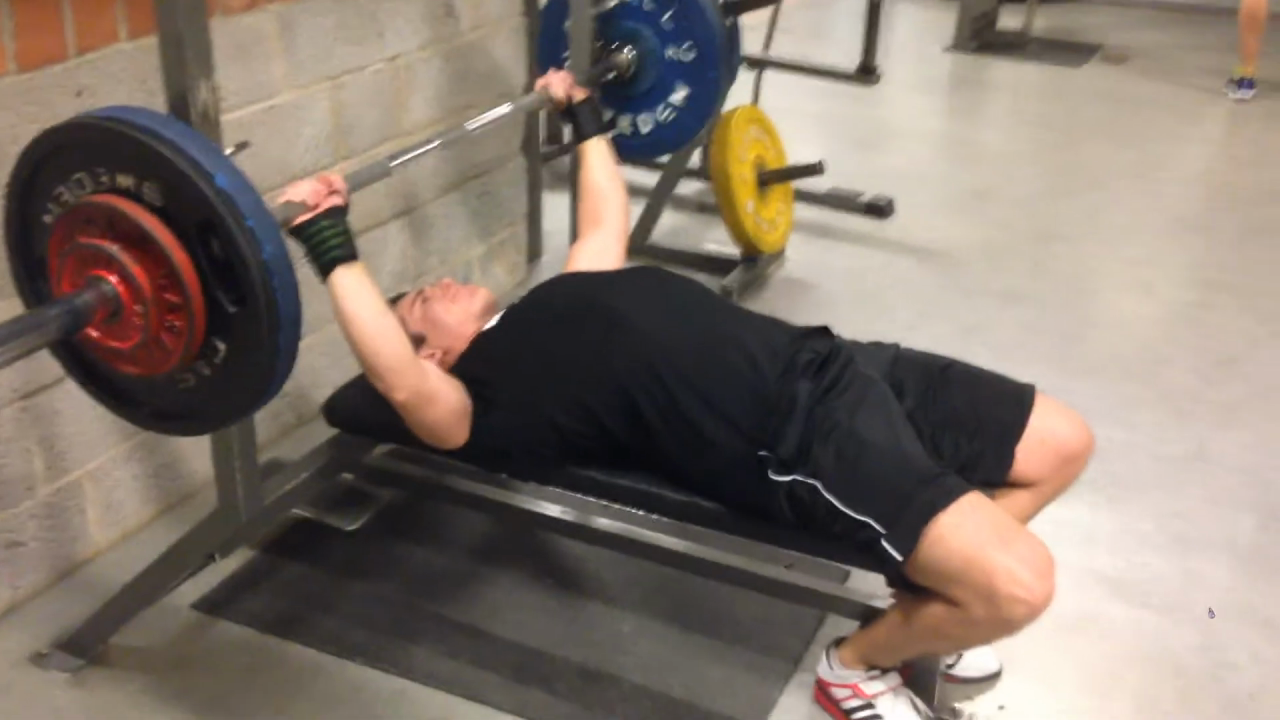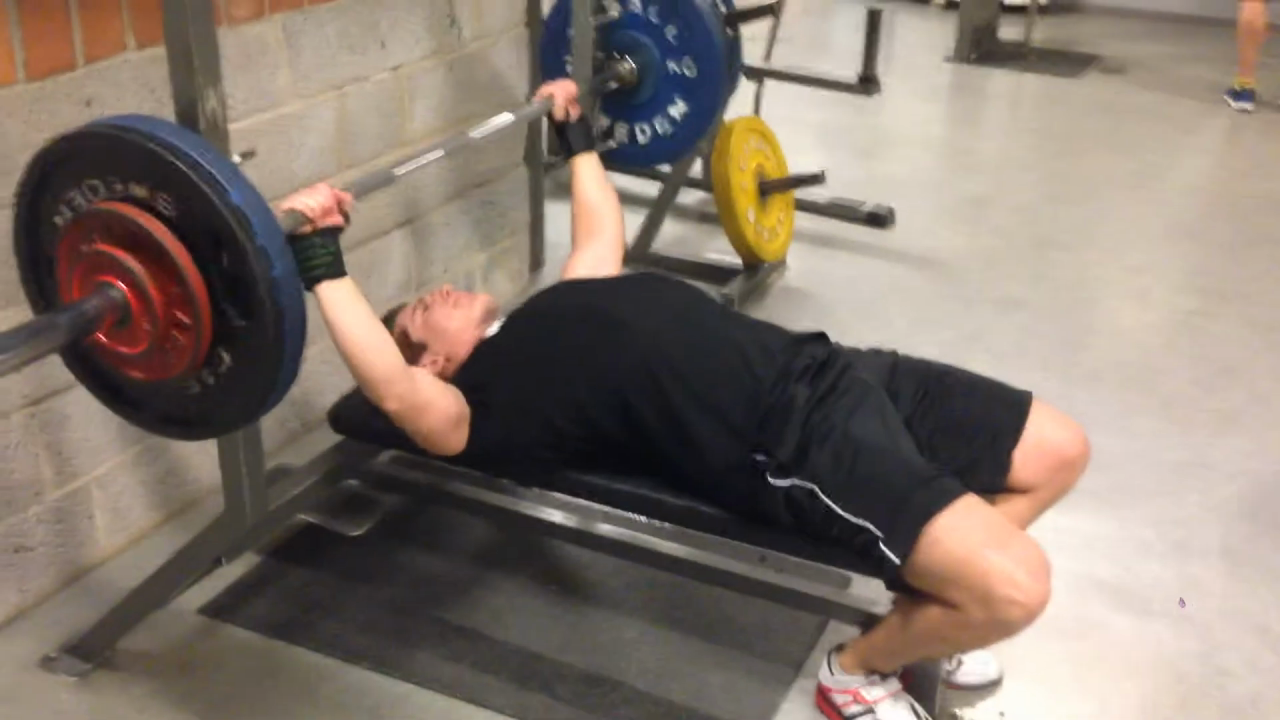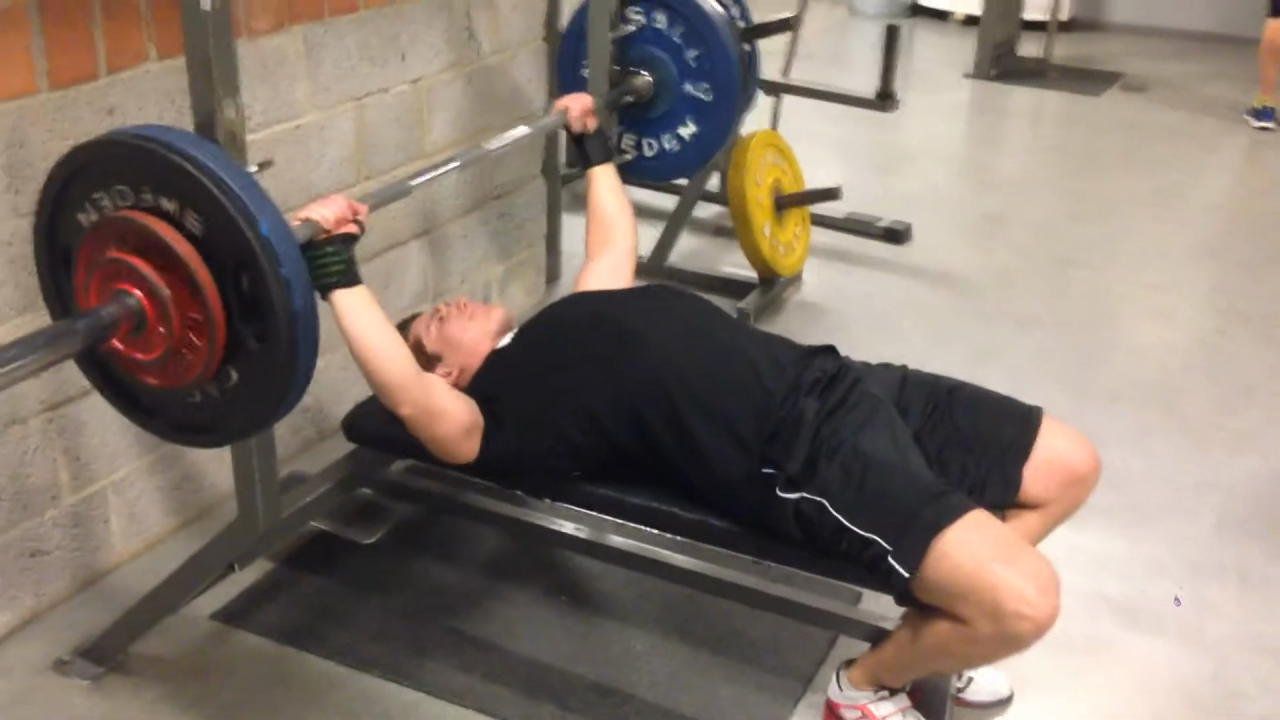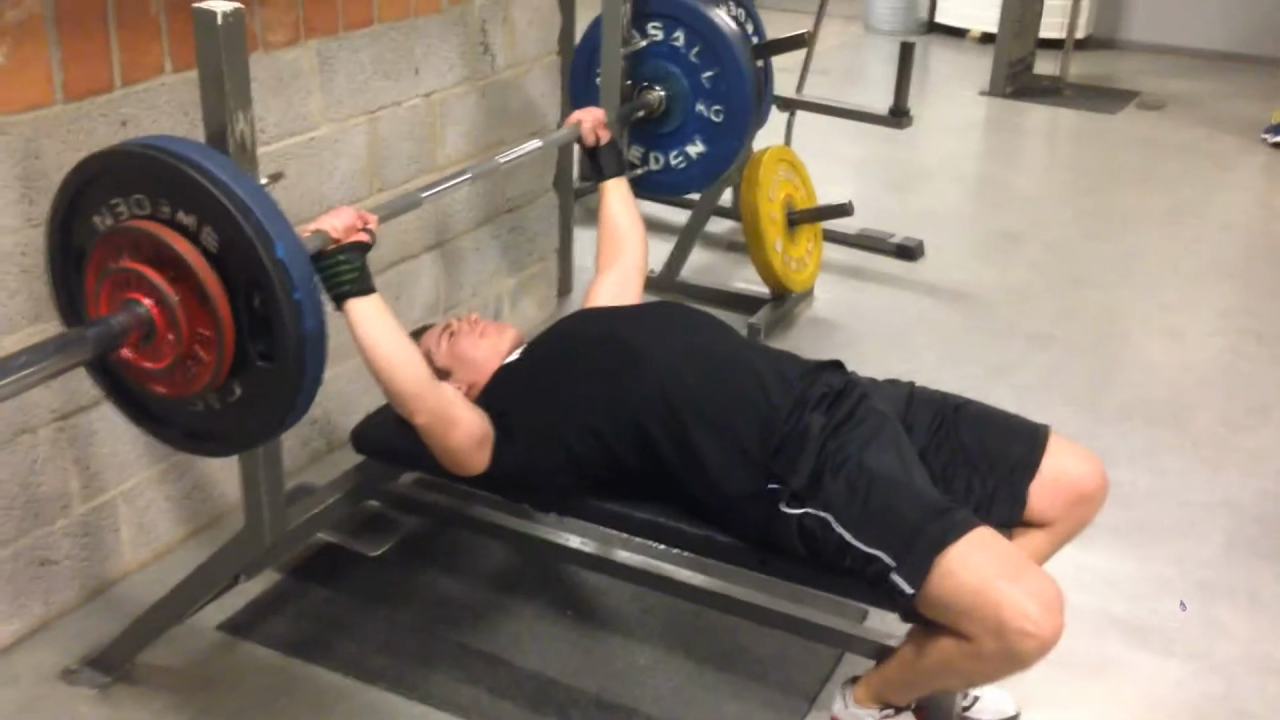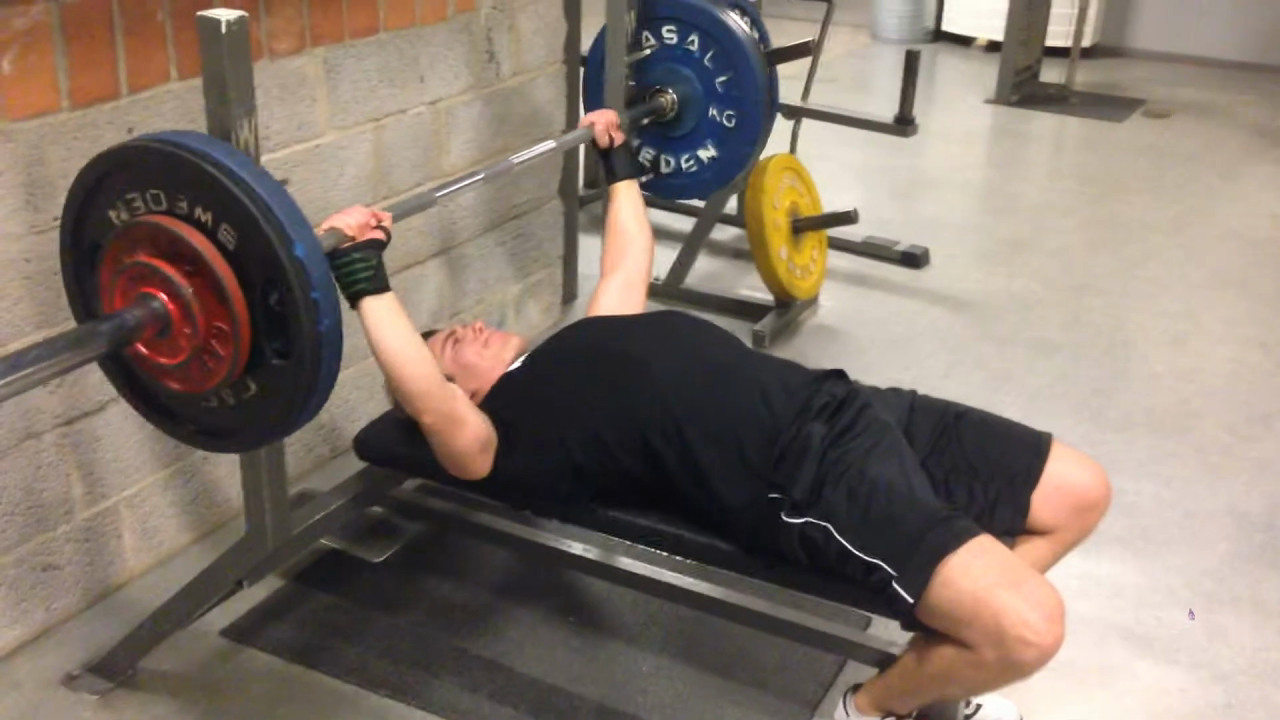
dt=0.2s
person 1, frame 1
left shoulder: (549, 308)
right shoulder: (487, 398)
left elbow: (607, 224)
right elbow: (403, 387)
left wrist: (583, 118)
right wrist: (330, 247)
left hip: (821, 365)
right hip: (788, 438)
left knee: (1062, 446)
right knee: (1016, 589)
left ankle: (924, 605)
person 1, frame 2
left shoulder: (547, 315)
right shoulder: (486, 403)
left elbow: (603, 234)
right elbow: (398, 397)
left wrist: (574, 132)
right wrist: (319, 260)
left hip: (819, 371)
right hip: (783, 442)
left knee: (1059, 452)
right knee: (1012, 589)
left ankle: (920, 612)
person 1, frame 3
left shoulder: (557, 330)
right shoulder: (496, 412)
left elbow: (616, 244)
right elbow: (411, 402)
left wrist: (591, 143)
right wrist: (333, 270)
right hip: (792, 457)
left knee: (1071, 470)
right knee: (1021, 605)
left ankle: (930, 630)
person 1, frame 4
left shoulder: (569, 343)
right shoulder: (503, 429)
left elbow: (626, 261)
right elbow: (423, 411)
left wrist: (605, 157)
right wrist: (347, 279)
right hip: (799, 470)
left knee: (1078, 485)
right knee: (1025, 623)
left ankle: (936, 652)
person 1, frame 5
left shoulder: (572, 351)
right shoulder: (503, 435)
left elbow: (628, 267)
right elbow: (432, 412)
left wrist: (619, 160)
right wrist: (363, 280)
right hip: (798, 477)
left knee: (1081, 494)
right knee: (1025, 632)
